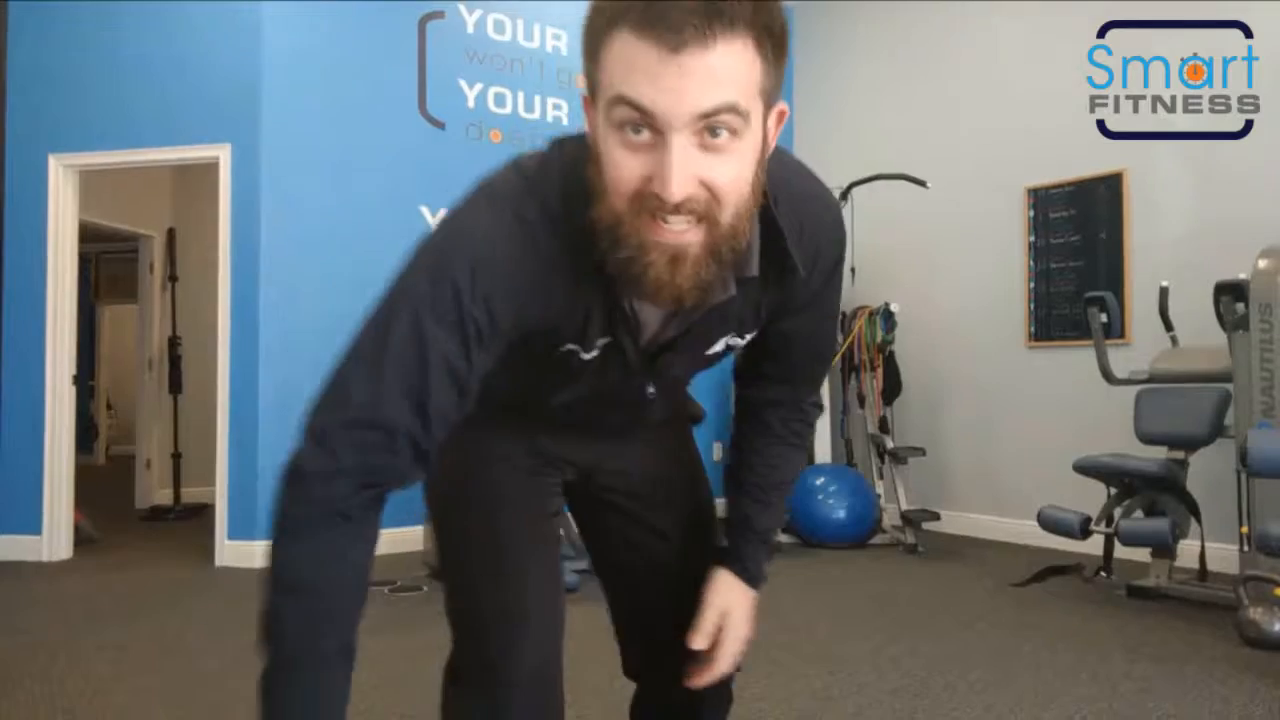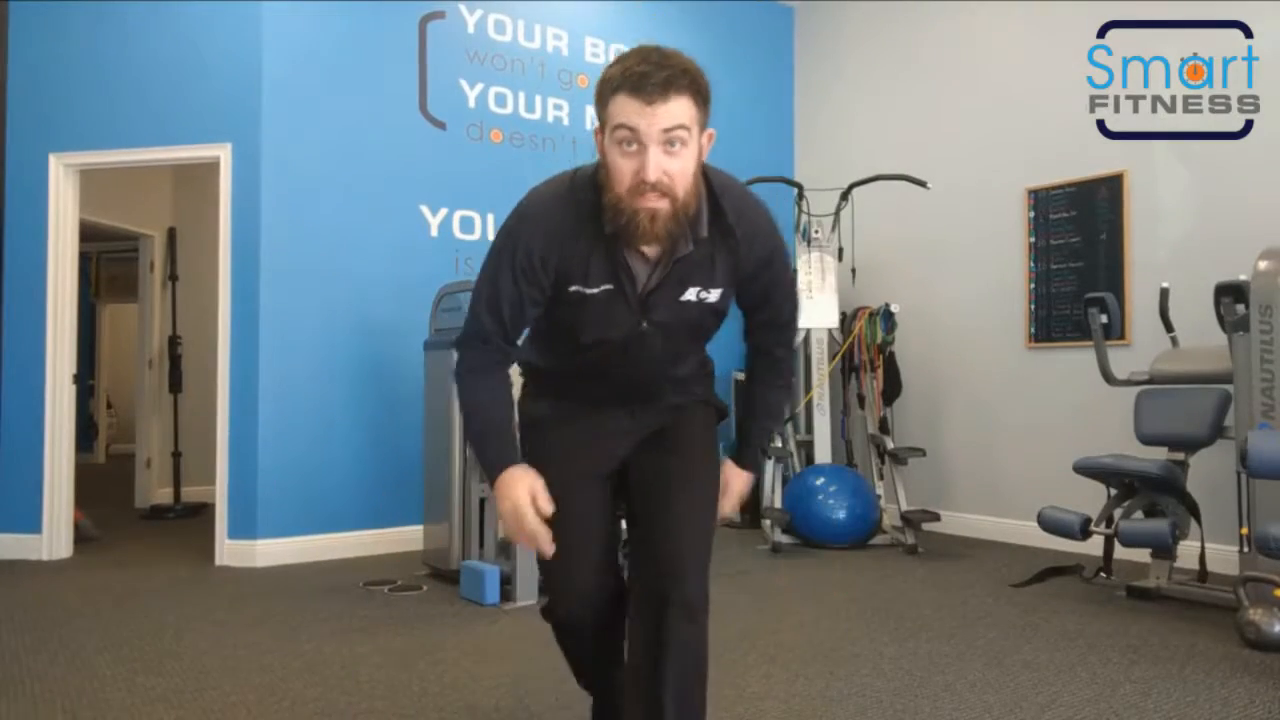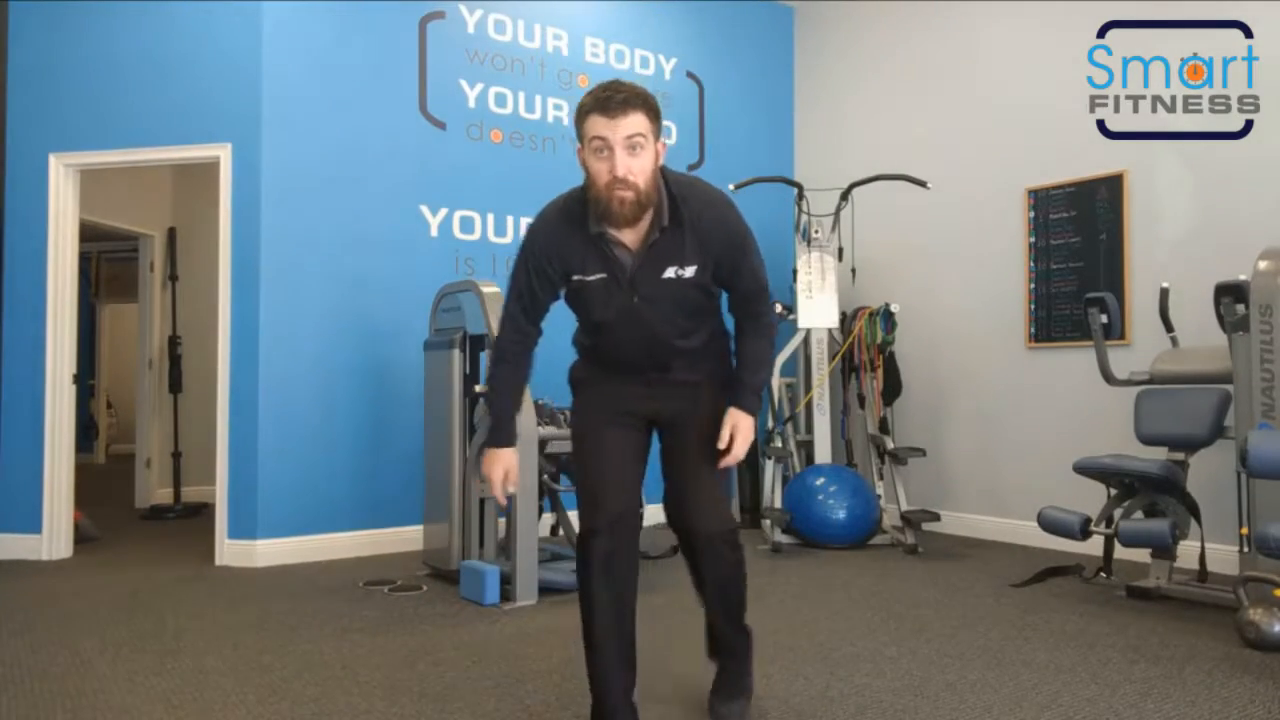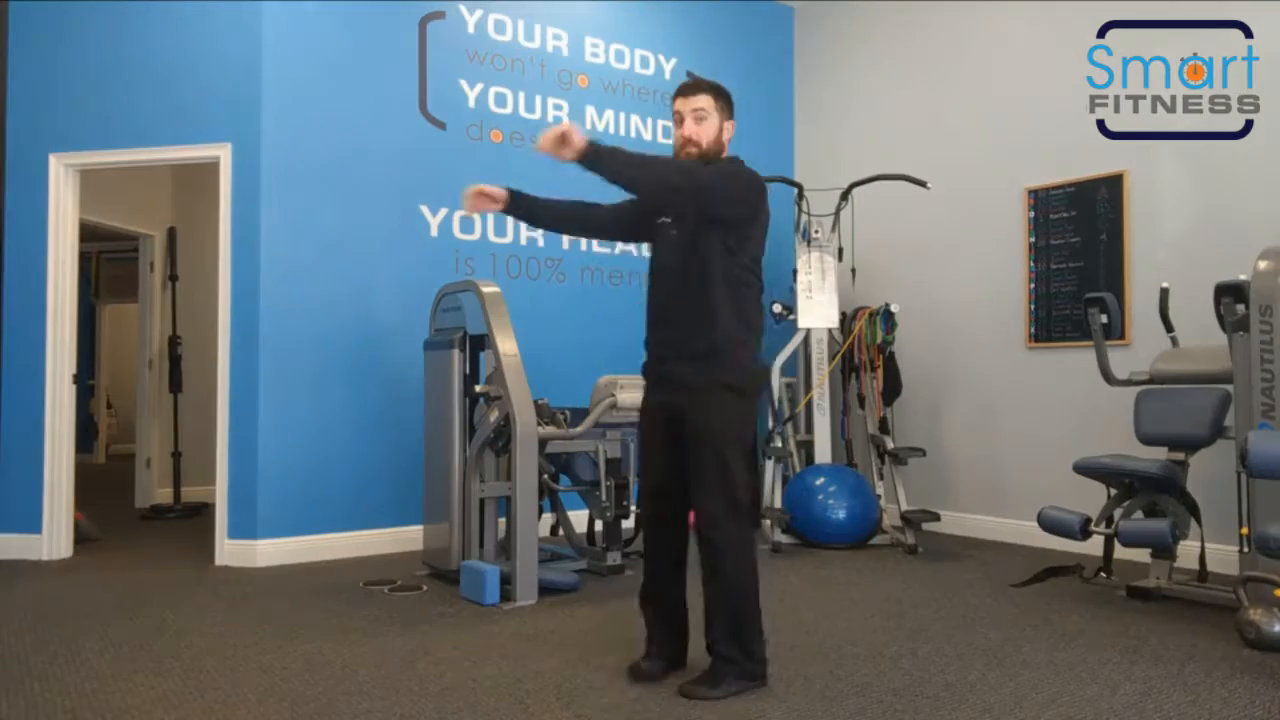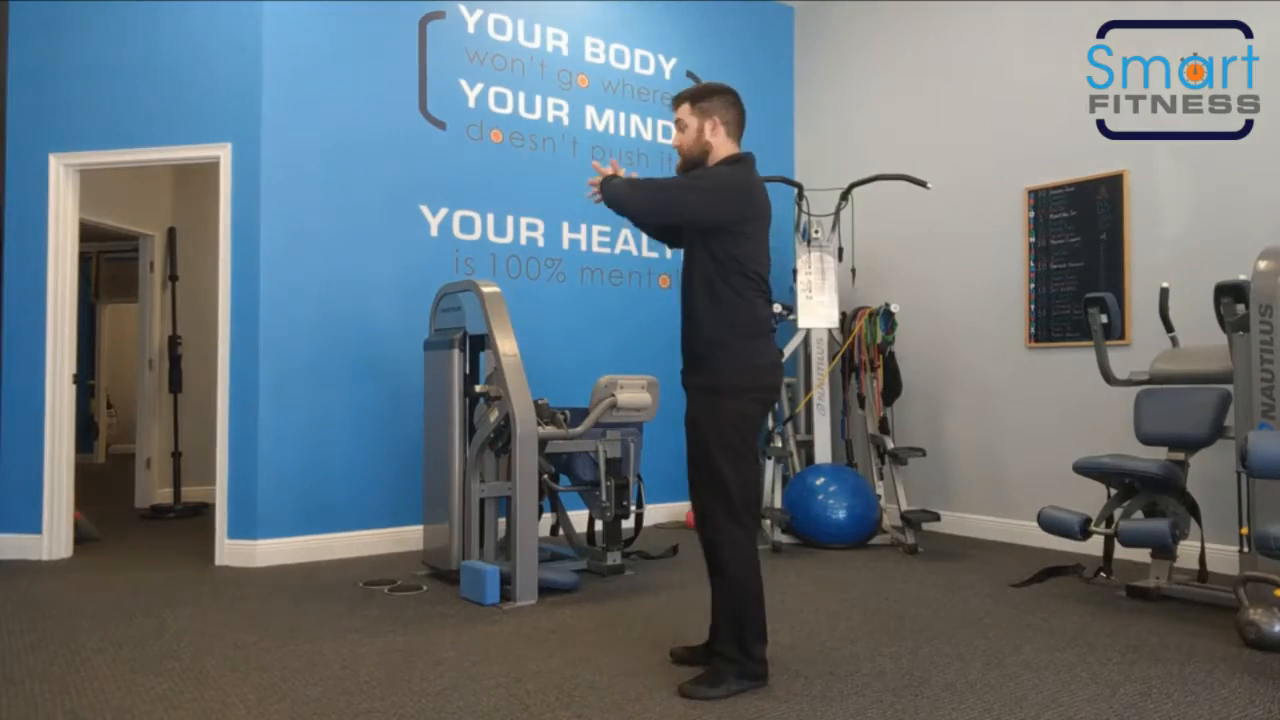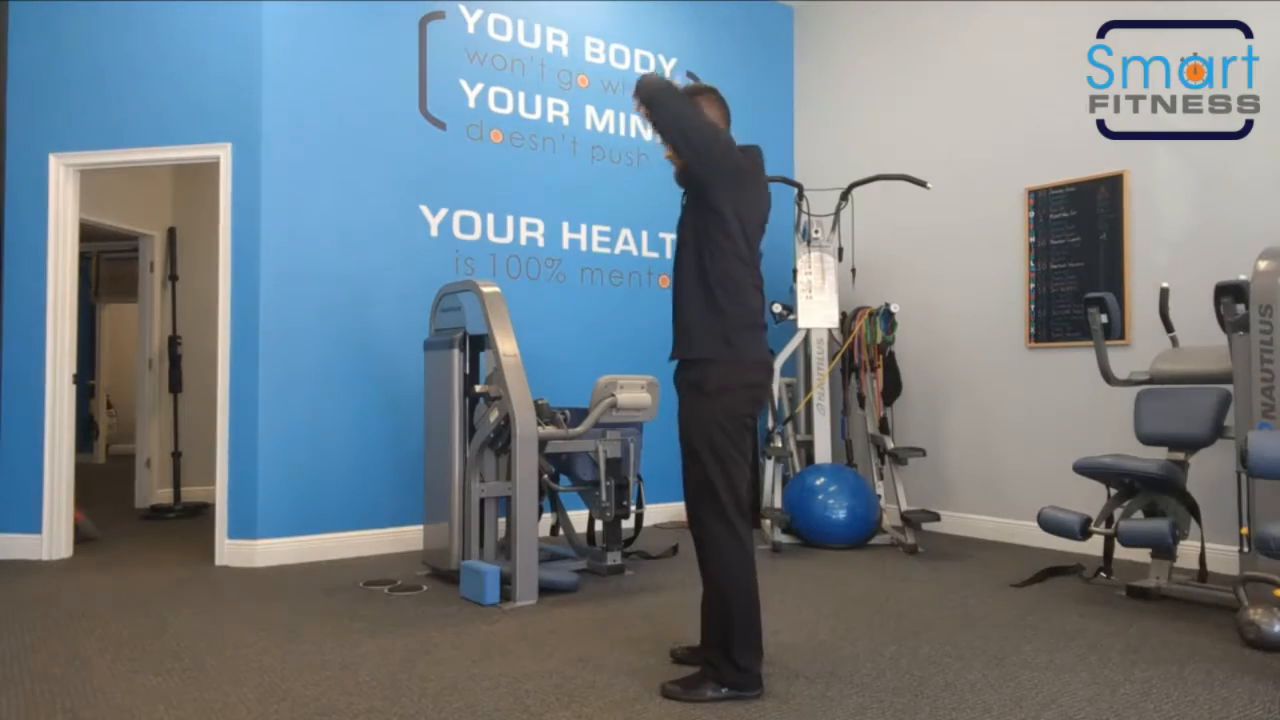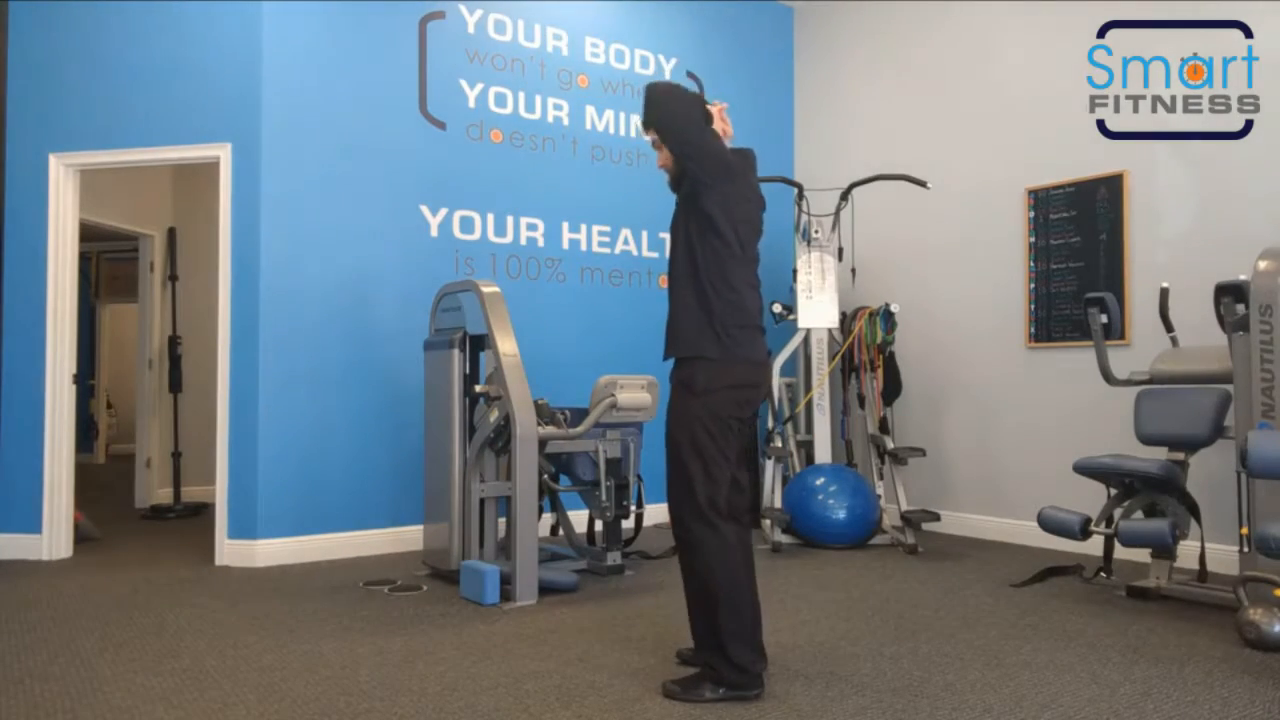
dt=0.7s
person 1, frame 1
left shoulder: (800, 227)
right shoulder: (503, 230)
left elbow: (777, 401)
right elbow: (349, 454)
left wrist: (743, 563)
left hip: (640, 428)
right hip: (497, 426)
left knee: (698, 658)
person 1, frame 2
left shoulder: (746, 226)
right shoulder: (546, 218)
left elbow: (772, 346)
right elbow: (483, 349)
left wrist: (747, 456)
right wrist: (503, 465)
left hip: (676, 410)
right hip: (566, 411)
left knee: (675, 594)
right knee: (579, 603)
person 1, frame 3
left shoulder: (710, 213)
right shoulder: (556, 229)
left elbow: (755, 312)
right elbow: (517, 333)
left wrist: (746, 401)
right wrist: (501, 438)
left hip: (698, 381)
right hip: (606, 385)
left knee: (707, 528)
right knee: (605, 533)
left ankle: (732, 658)
person 1, frame 4
left shoulder: (737, 190)
right shoulder: (665, 201)
left elbow: (677, 179)
right elbow: (600, 220)
left wrist: (588, 150)
right wrist: (512, 202)
left hip: (722, 386)
right hip: (667, 379)
left knee: (723, 518)
right knee: (660, 513)
left ankle: (740, 660)
right ankle: (665, 643)
person 1, frame 5
left shoulder: (730, 186)
right shoulder: (722, 188)
left elbow: (639, 198)
right elbow: (674, 227)
left wrist: (610, 185)
right wrist: (622, 188)
left hip: (733, 378)
right hip: (726, 374)
left knee: (725, 516)
right knee: (721, 513)
left ankle: (744, 659)
right ankle: (729, 641)
person 1, frame 6
left shoulder: (727, 165)
right shoulder: (731, 176)
left elbow: (652, 92)
right elbow: (688, 144)
left wrist: (658, 97)
right wrist: (670, 112)
left hip: (721, 370)
right hip: (731, 364)
left knee: (720, 517)
right knee: (723, 512)
left ankle: (735, 670)
right ankle: (725, 643)
person 1, frame 7
left shoulder: (716, 170)
right shoulder: (731, 179)
left elbow: (657, 101)
right elbow: (683, 138)
left wrist: (704, 118)
right wrist: (708, 122)
left hip: (713, 370)
right hip: (736, 365)
left knee: (702, 516)
right knee: (723, 512)
left ankle: (734, 669)
right ankle: (734, 648)
